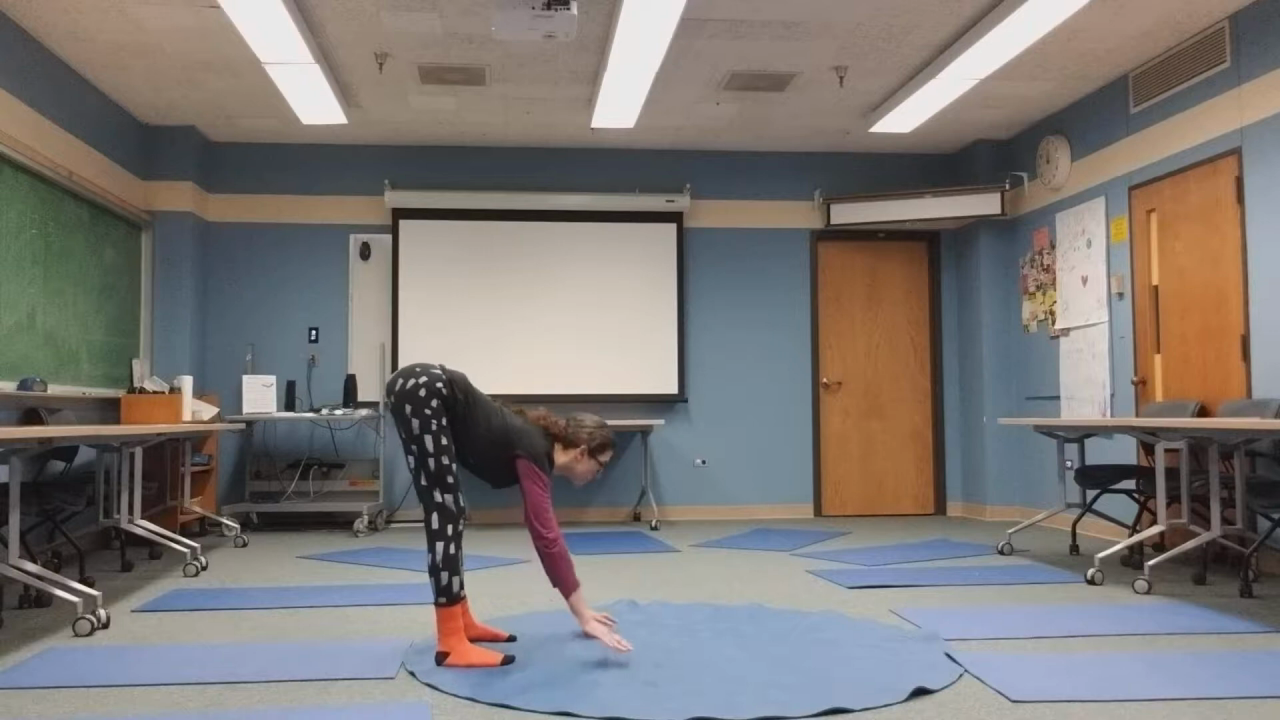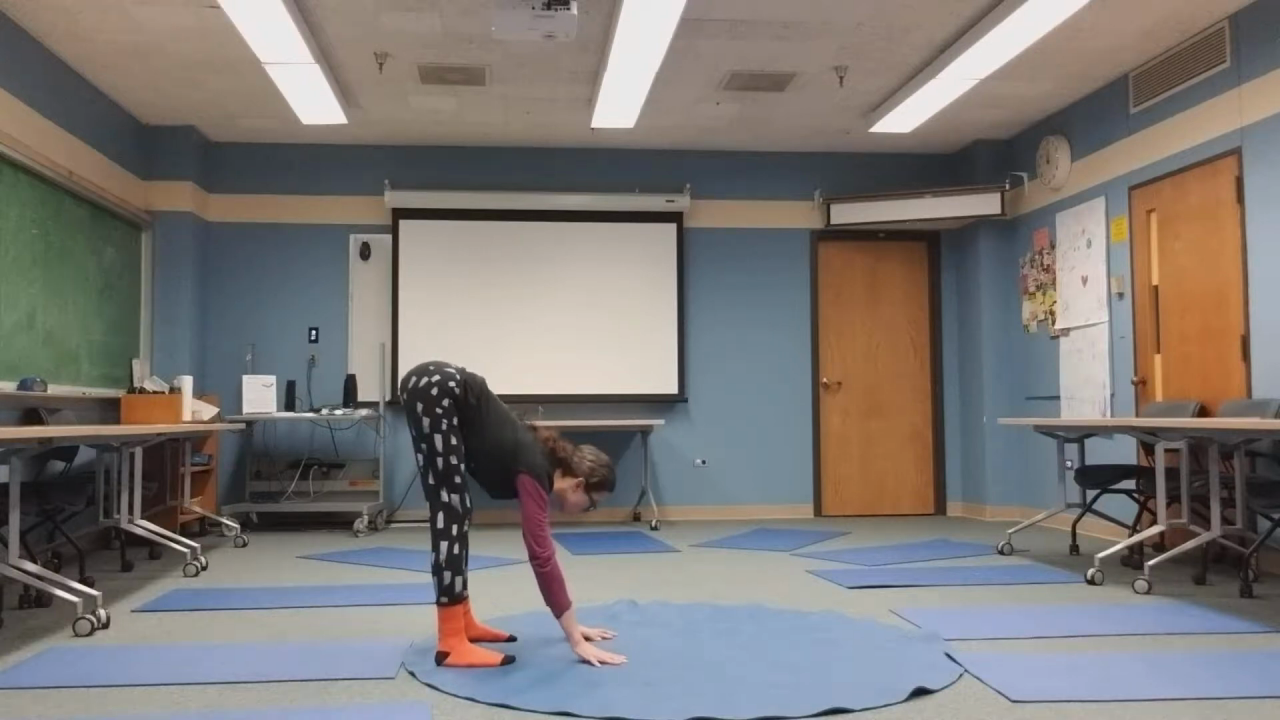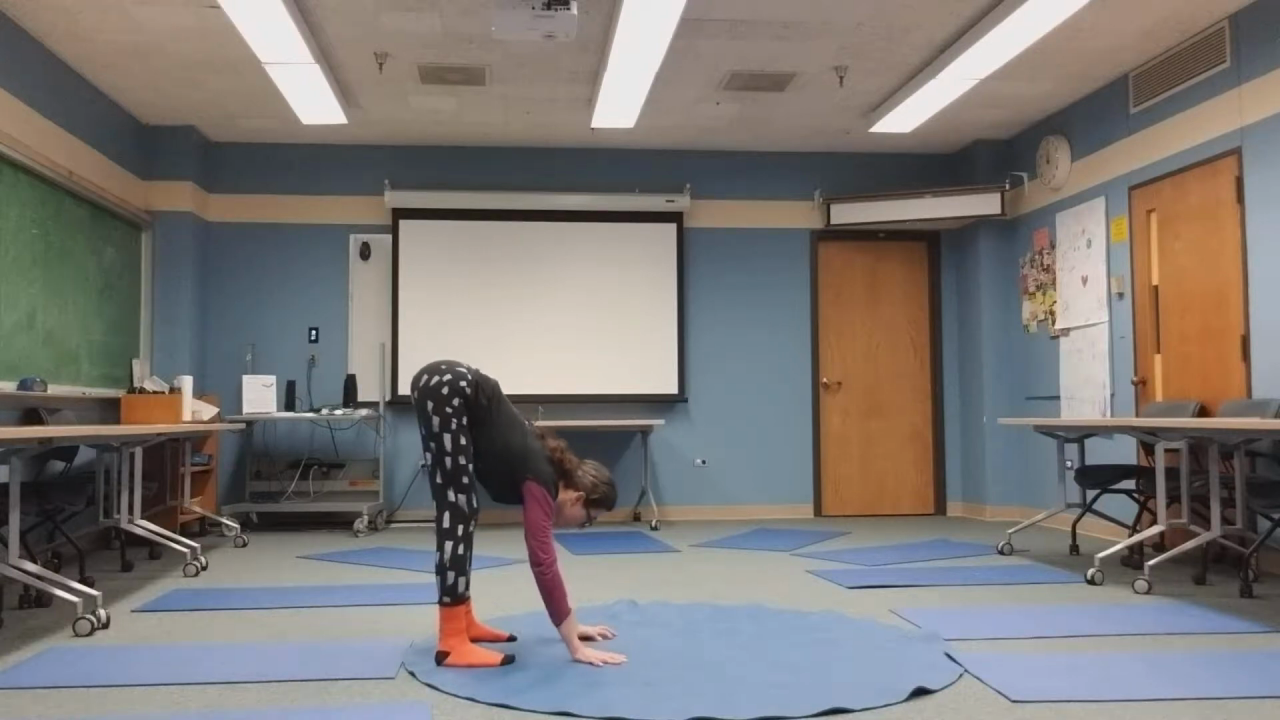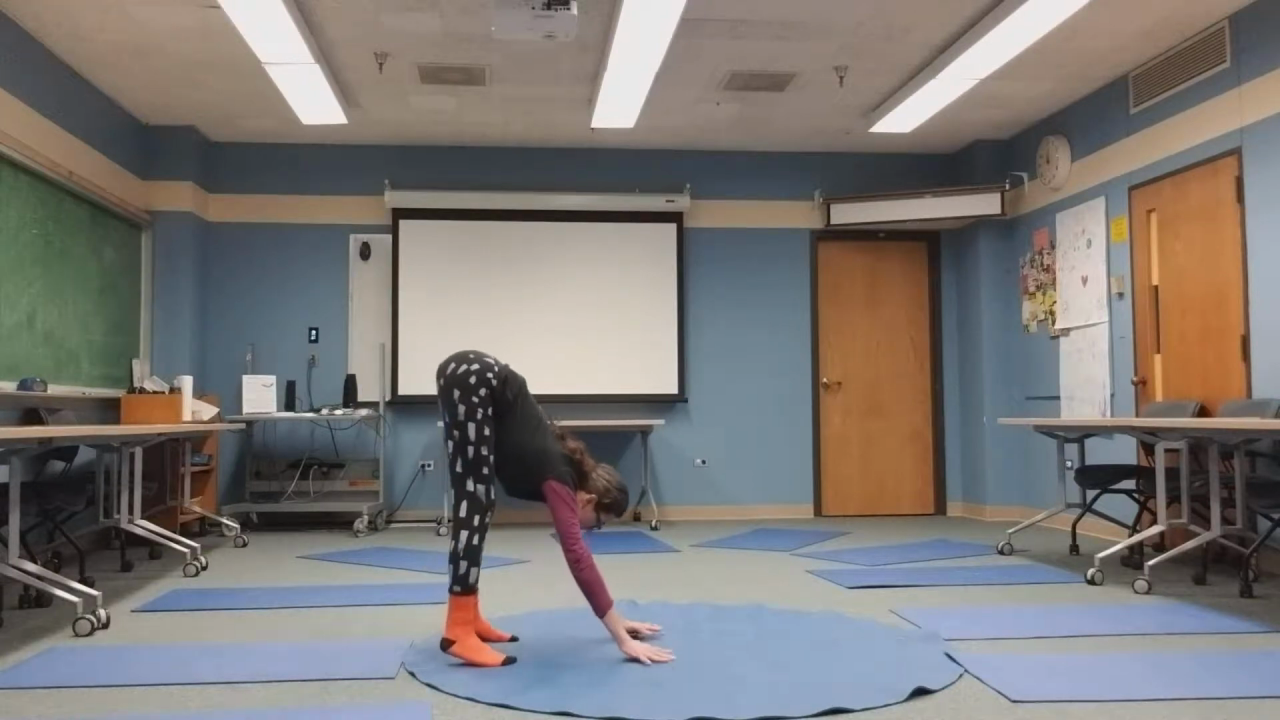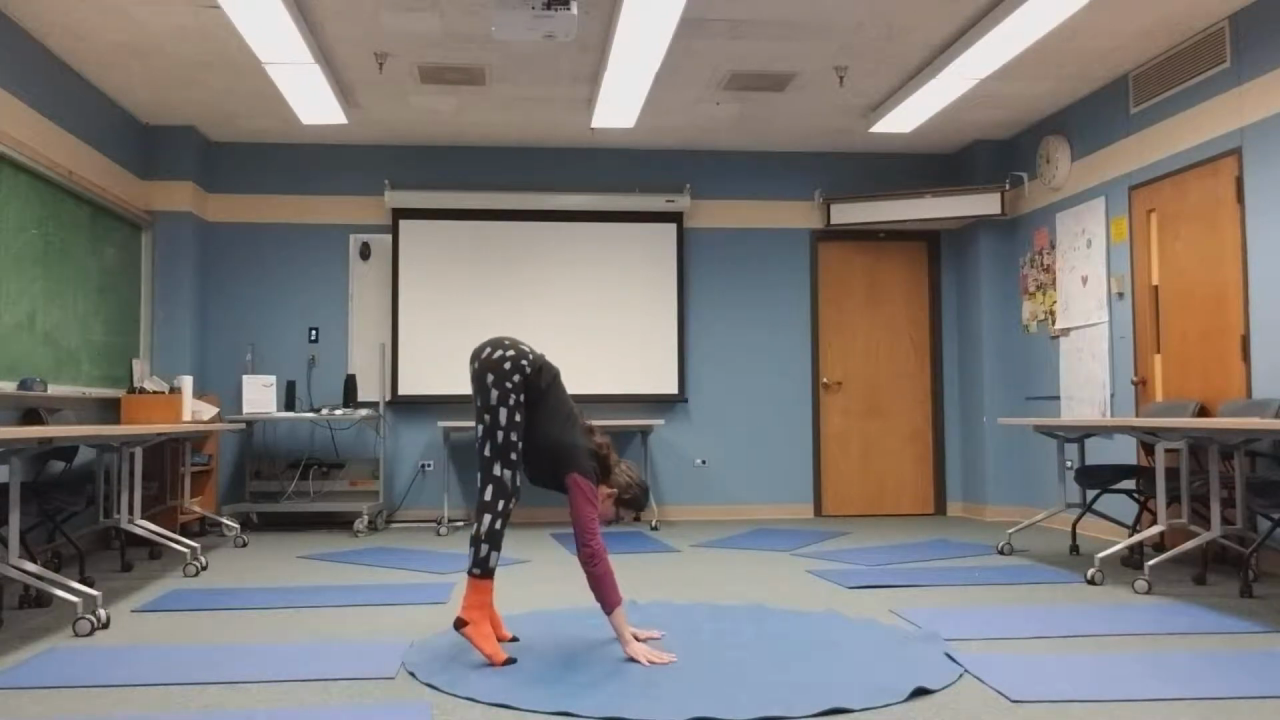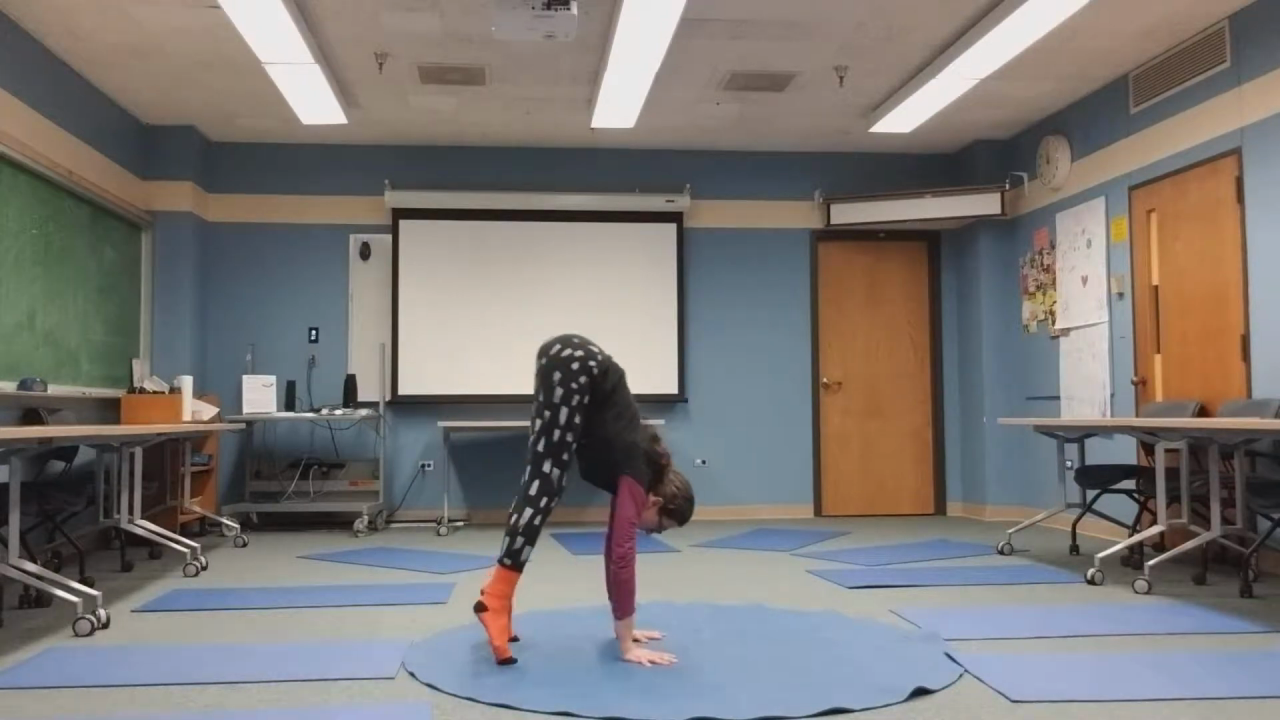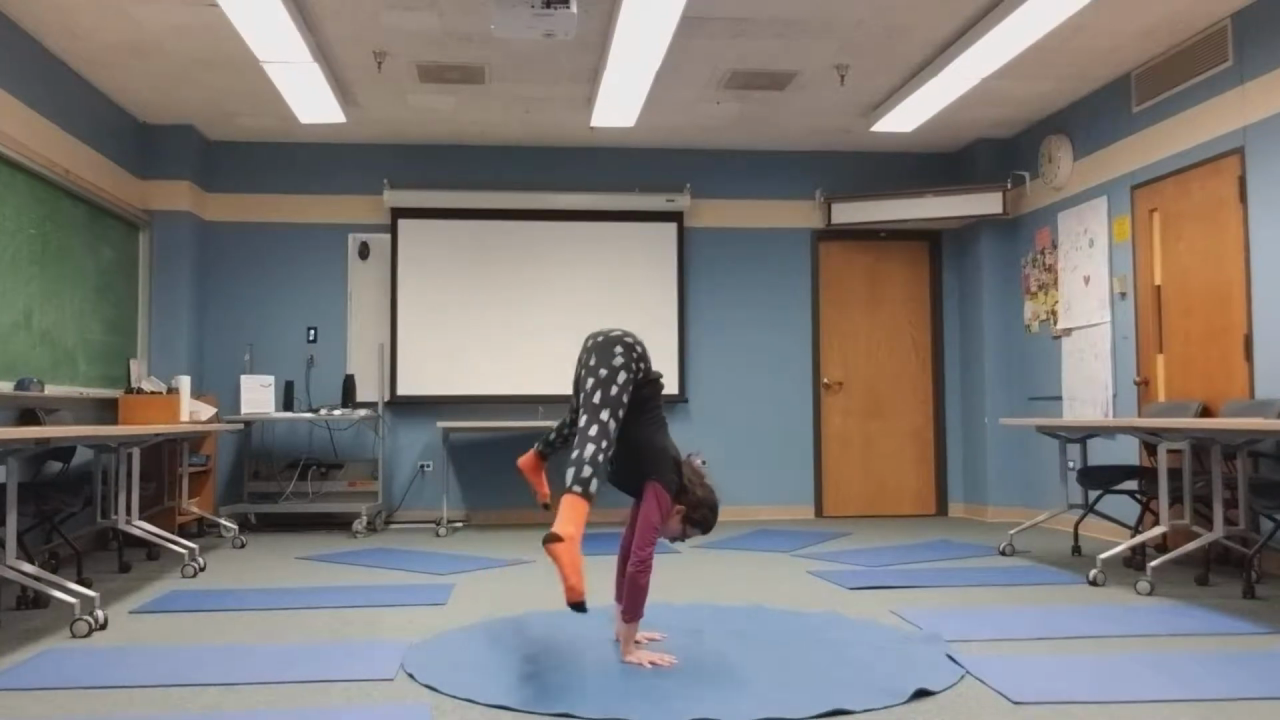
dt=0.4s
person 1, frame 1
left shoulder: (537, 447)
right shoulder: (534, 454)
left elbow: (546, 536)
right elbow: (547, 538)
left wrist: (581, 610)
right wrist: (584, 616)
left hip: (427, 394)
right hip: (421, 392)
left knee: (448, 513)
right knee: (445, 514)
left ankle: (461, 621)
right ankle: (451, 643)
person 1, frame 2
left shoulder: (542, 465)
right shoulder: (535, 471)
left elbow: (541, 554)
right elbow: (542, 557)
left wrist: (572, 627)
right wrist: (576, 641)
left hip: (442, 391)
right hip: (433, 389)
left knee: (455, 512)
right knee: (451, 513)
left ankle: (463, 621)
right ankle: (452, 642)
person 1, frame 3
left shoulder: (551, 472)
right shoulder: (540, 480)
left elbow: (543, 559)
right elbow: (543, 562)
left wrist: (570, 626)
right wrist: (576, 646)
left hip: (451, 389)
right hip: (446, 389)
left knee: (460, 513)
right knee: (458, 514)
left ankle: (463, 620)
right ankle: (452, 642)
person 1, frame 4
left shoulder: (564, 470)
right shoulder: (558, 478)
left elbow: (577, 554)
right elbow: (578, 558)
left wrist: (618, 624)
right wrist: (623, 639)
left hip: (476, 379)
right hip: (471, 378)
left knee: (477, 505)
right knee: (475, 505)
left ankle: (469, 618)
right ankle: (459, 630)
person 1, frame 5
left shoulder: (586, 465)
right shoulder: (583, 470)
left elbow: (590, 549)
right elbow: (592, 552)
left wrist: (623, 628)
right wrist: (627, 641)
left hip: (512, 367)
right hip: (502, 365)
left knee: (501, 490)
right knee: (500, 491)
left ankle: (482, 609)
right ankle: (475, 612)
person 1, frame 6
left shoulder: (633, 473)
right shoulder: (637, 477)
left elbow: (616, 547)
right elbow: (622, 555)
left wrist: (624, 629)
right wrist: (626, 644)
left hip: (573, 362)
left knee: (541, 477)
right knee: (543, 483)
left ankle: (498, 591)
right ankle: (497, 601)
person 1, frame 7
left shoulder: (654, 483)
right shoulder: (663, 485)
left elbow: (630, 549)
right elbow: (640, 560)
left wrist: (623, 626)
right wrist: (628, 646)
left hip: (616, 353)
left knee: (582, 424)
left ankle: (534, 461)
right ankle: (565, 534)
